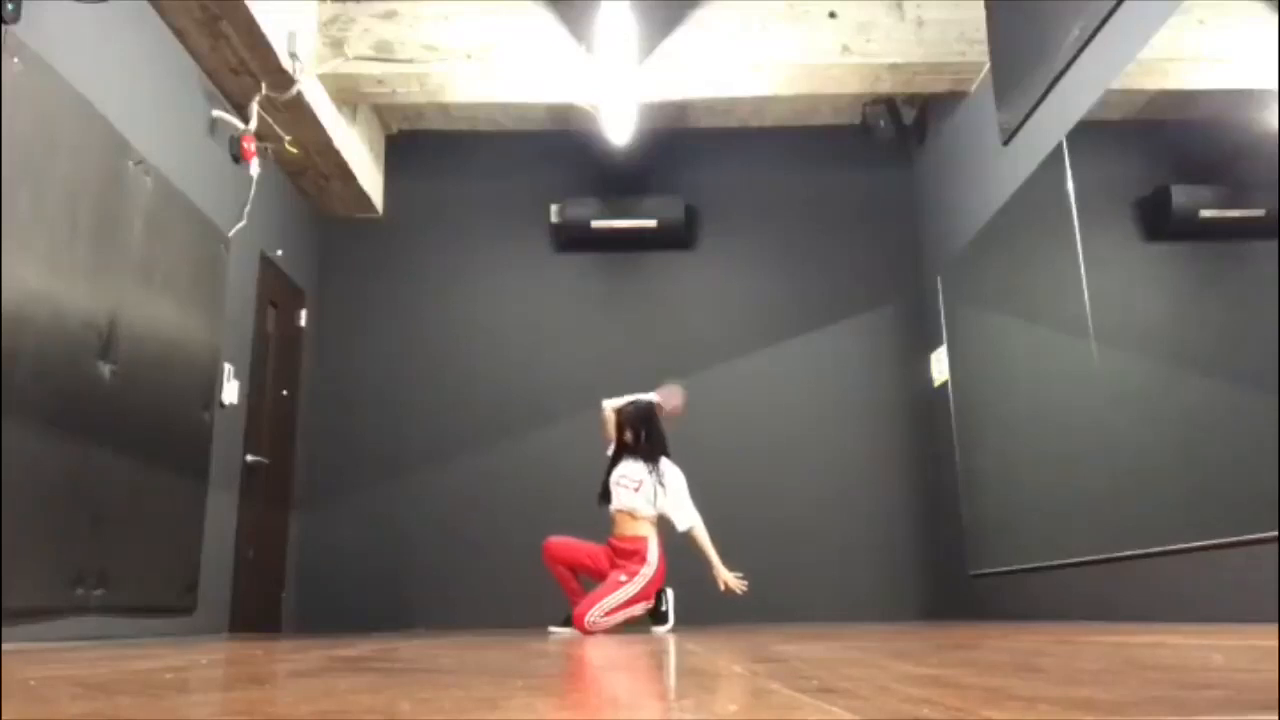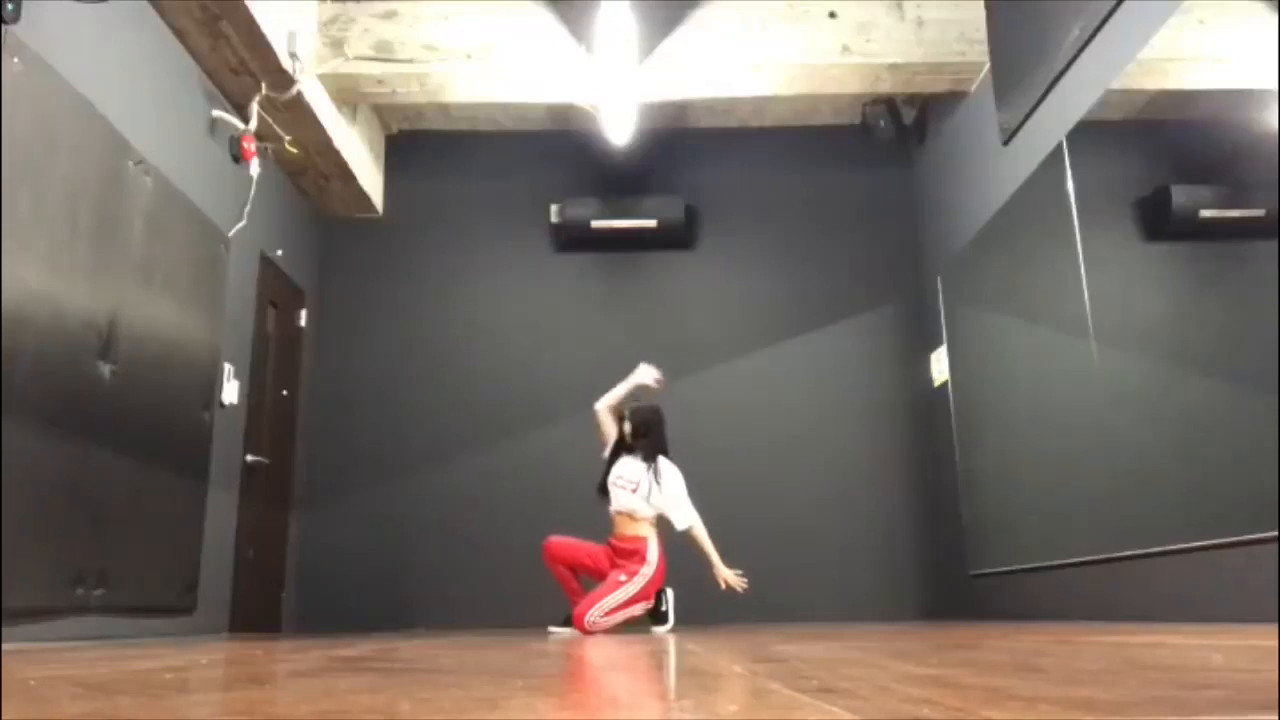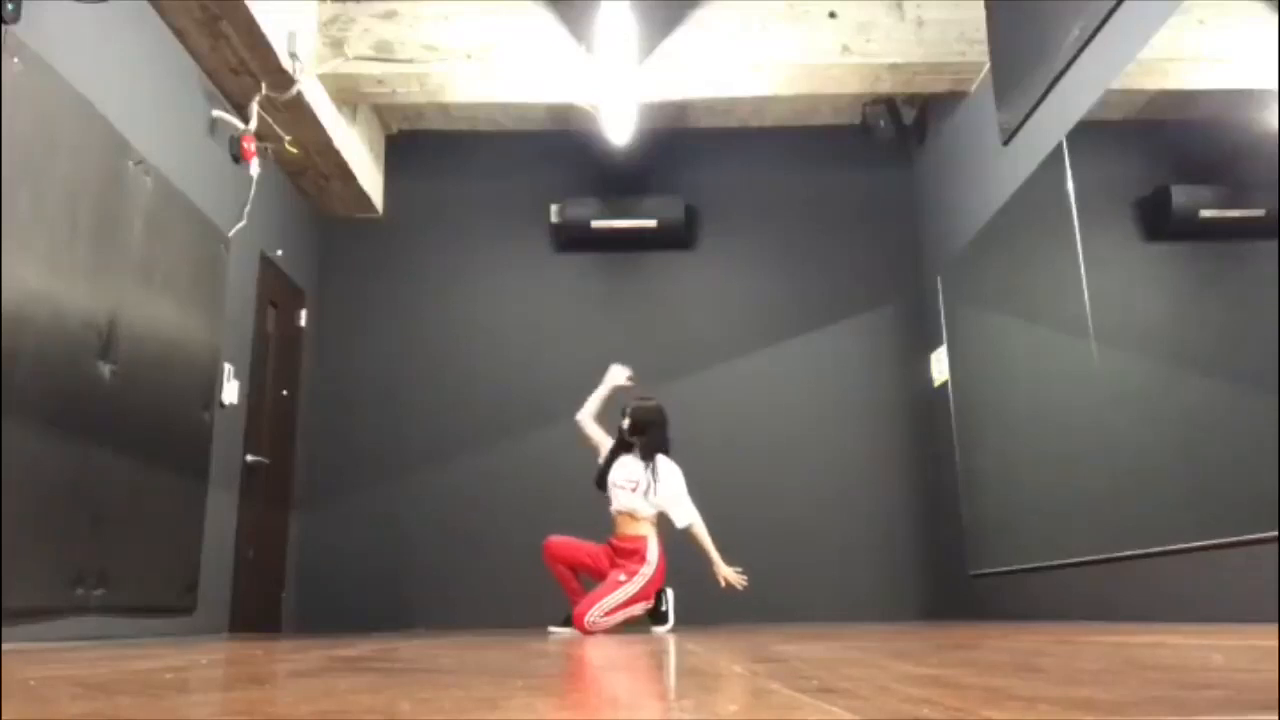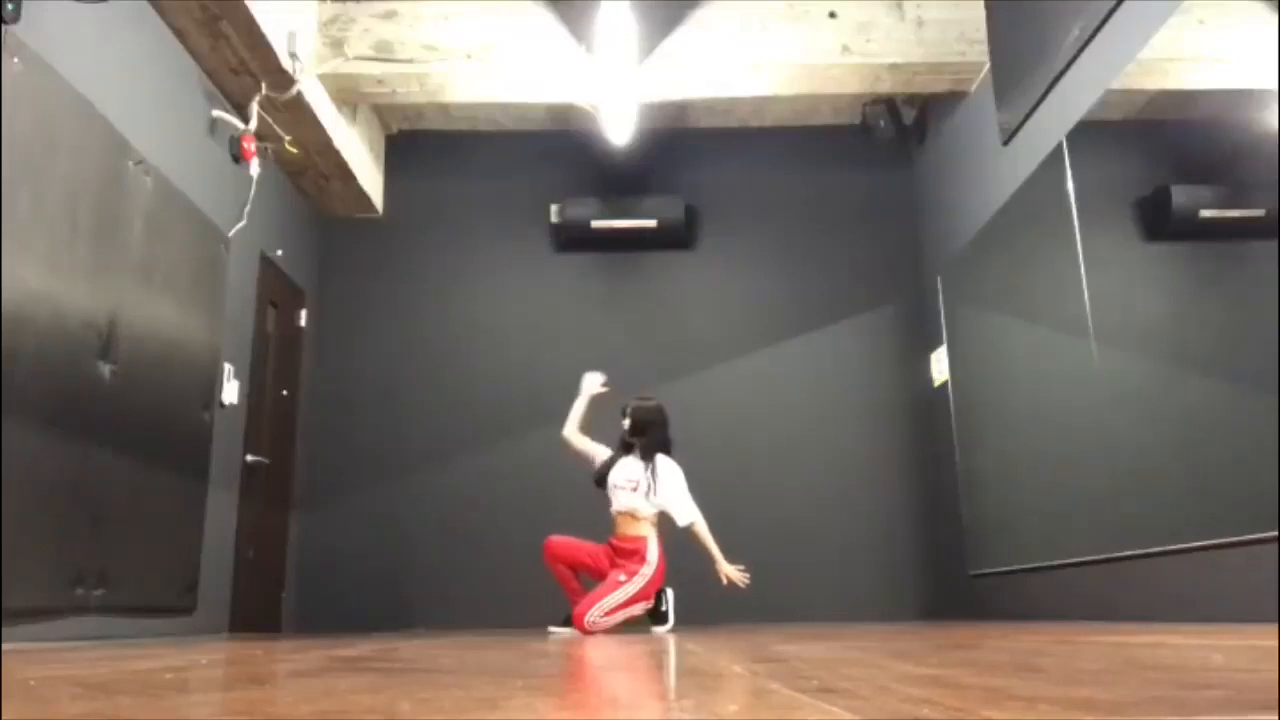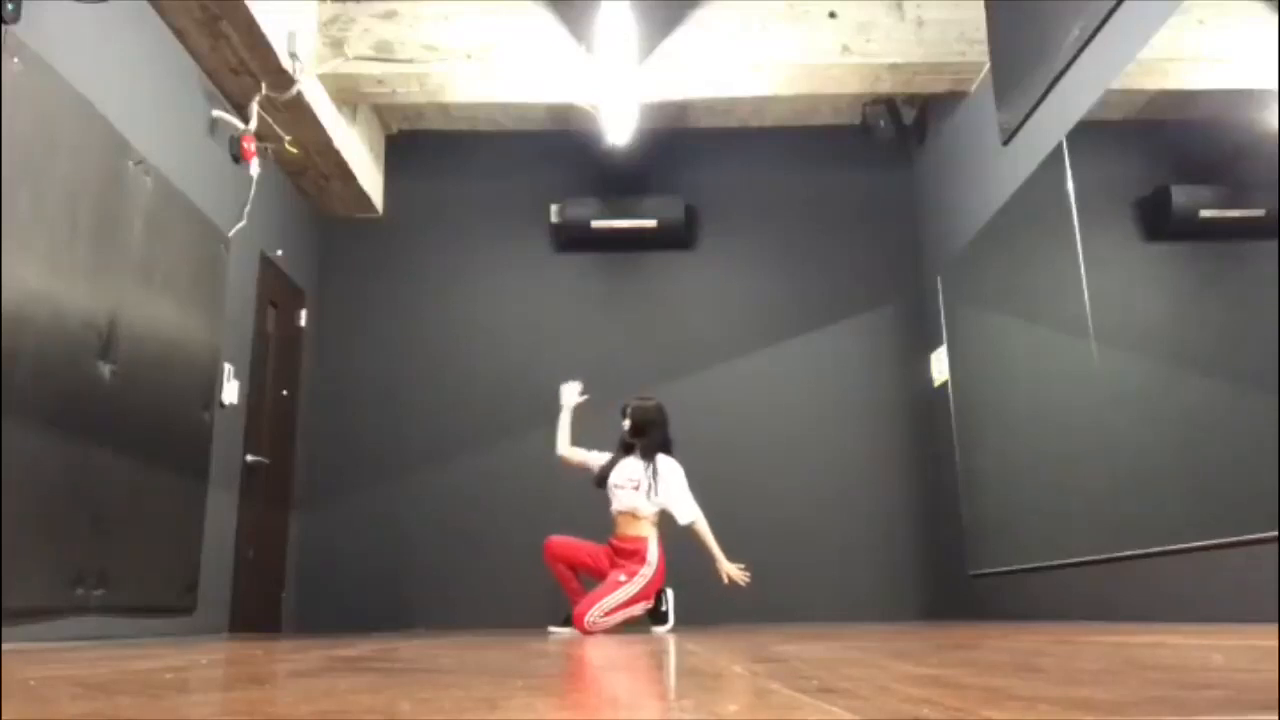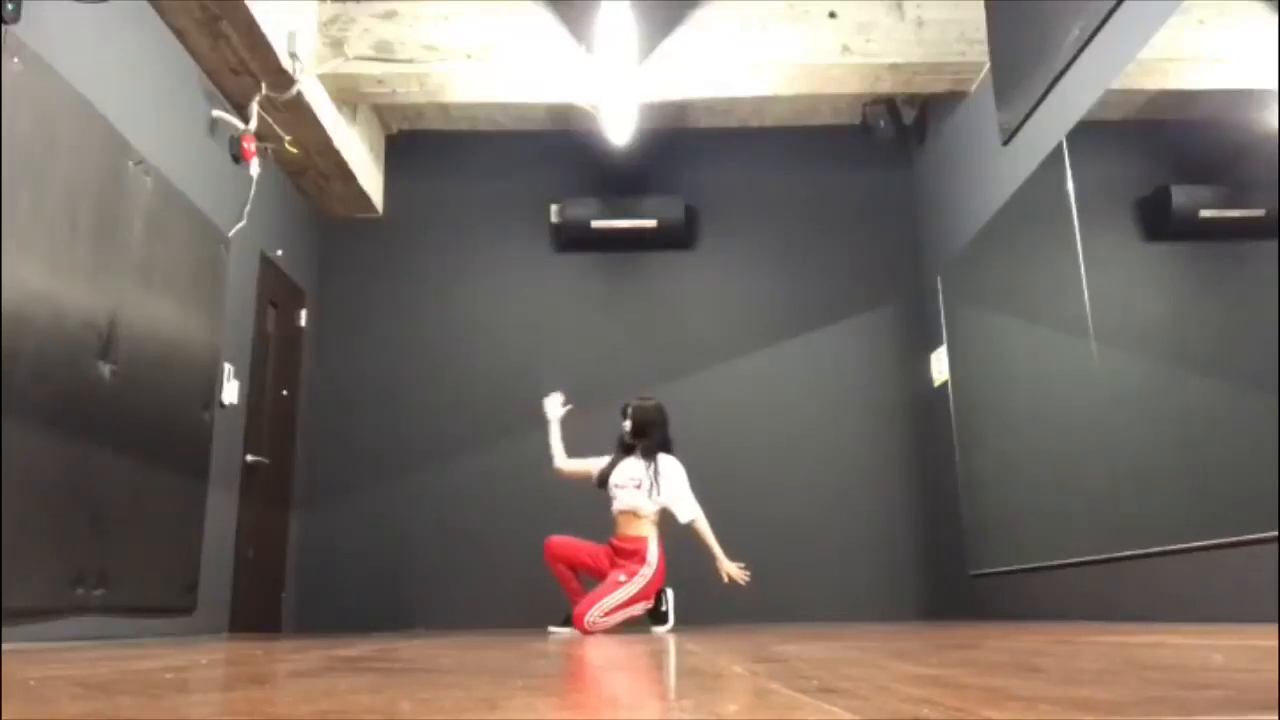
dt=0.1s
person 1, frame 1
left shoulder: (665, 470)
right shoulder: (623, 457)
left elbow: (691, 520)
right elbow: (608, 406)
left wrist: (718, 567)
right wrist: (650, 400)
left hip: (644, 562)
right hip: (614, 554)
left knee: (587, 622)
right knee: (553, 549)
left ankle: (653, 602)
right ankle: (582, 609)
person 1, frame 2
left shoulder: (663, 469)
right shoulder: (620, 458)
left elbow: (690, 518)
right elbow: (601, 408)
left wrist: (717, 564)
right wrist: (634, 381)
left hip: (644, 561)
right hip: (614, 553)
left knee: (586, 622)
right knee: (553, 547)
left ankle: (651, 602)
right ankle: (581, 605)
person 1, frame 3
left shoulder: (663, 468)
right shoulder: (618, 458)
left elbow: (690, 516)
right elbow: (584, 419)
left wrist: (717, 562)
right wrist: (609, 384)
left hip: (644, 560)
right hip: (615, 553)
left knee: (586, 621)
right knee: (554, 547)
left ankle: (652, 602)
right ankle: (581, 606)
person 1, frame 4
left shoulder: (664, 467)
right shoulder: (617, 459)
left elbow: (691, 515)
right elbow: (570, 434)
left wrist: (719, 560)
right wrist: (586, 393)
left hip: (644, 560)
right hip: (615, 553)
left knee: (586, 621)
right knee: (554, 547)
left ankle: (652, 602)
right ankle: (581, 606)
person 1, frame 5
left shoulder: (665, 467)
right shoulder: (616, 461)
left elbow: (693, 514)
right elbow: (564, 452)
left wrist: (721, 559)
right wrist: (567, 406)
left hip: (644, 560)
right hip: (615, 553)
left knee: (586, 621)
left ankle: (652, 603)
right ankle: (581, 608)
person 1, frame 6
left shoulder: (665, 466)
right shoulder: (617, 462)
left elbow: (693, 513)
right elbow: (562, 465)
left wrist: (720, 558)
right wrist: (554, 419)
left hip: (644, 560)
right hip: (615, 553)
left knee: (586, 621)
left ankle: (653, 602)
right ankle: (581, 607)
